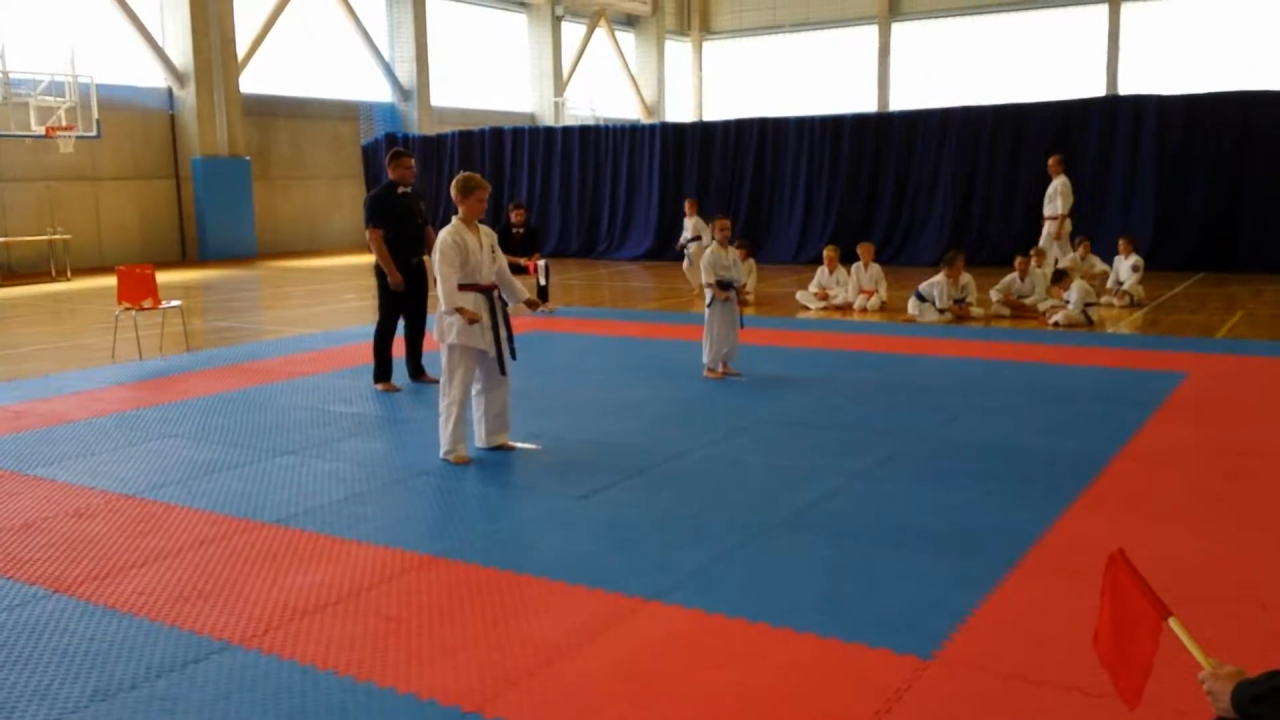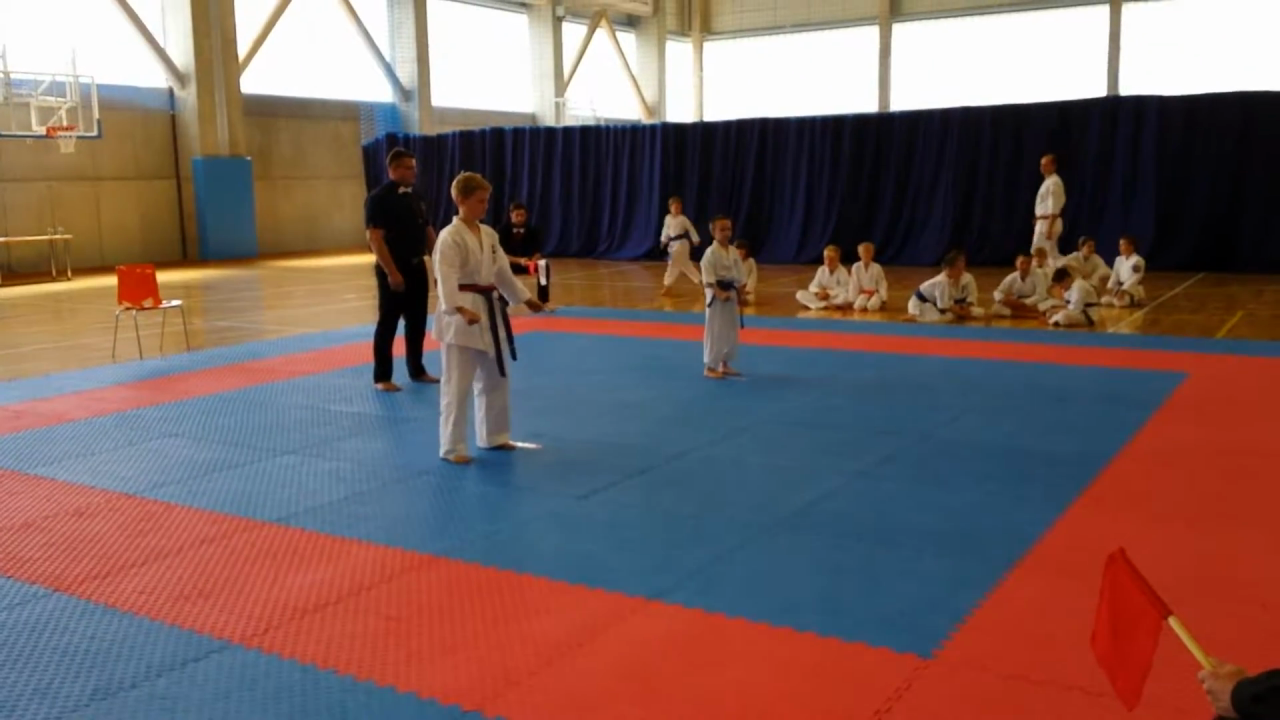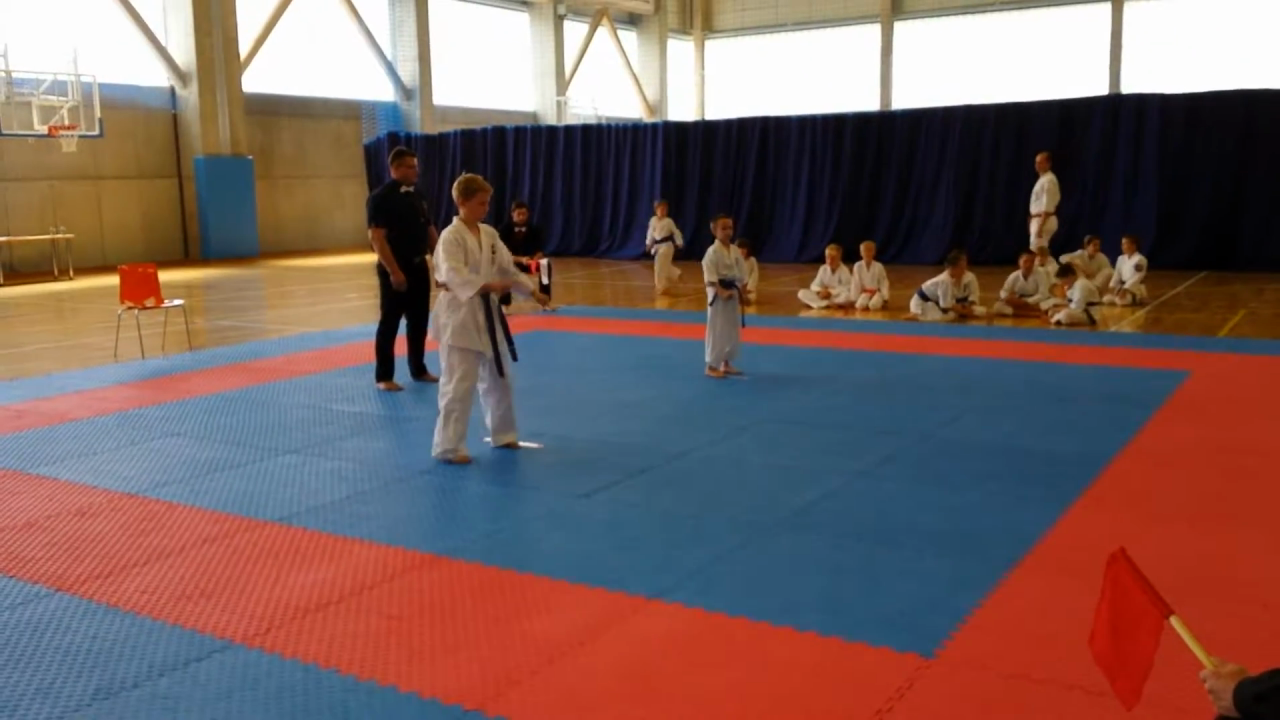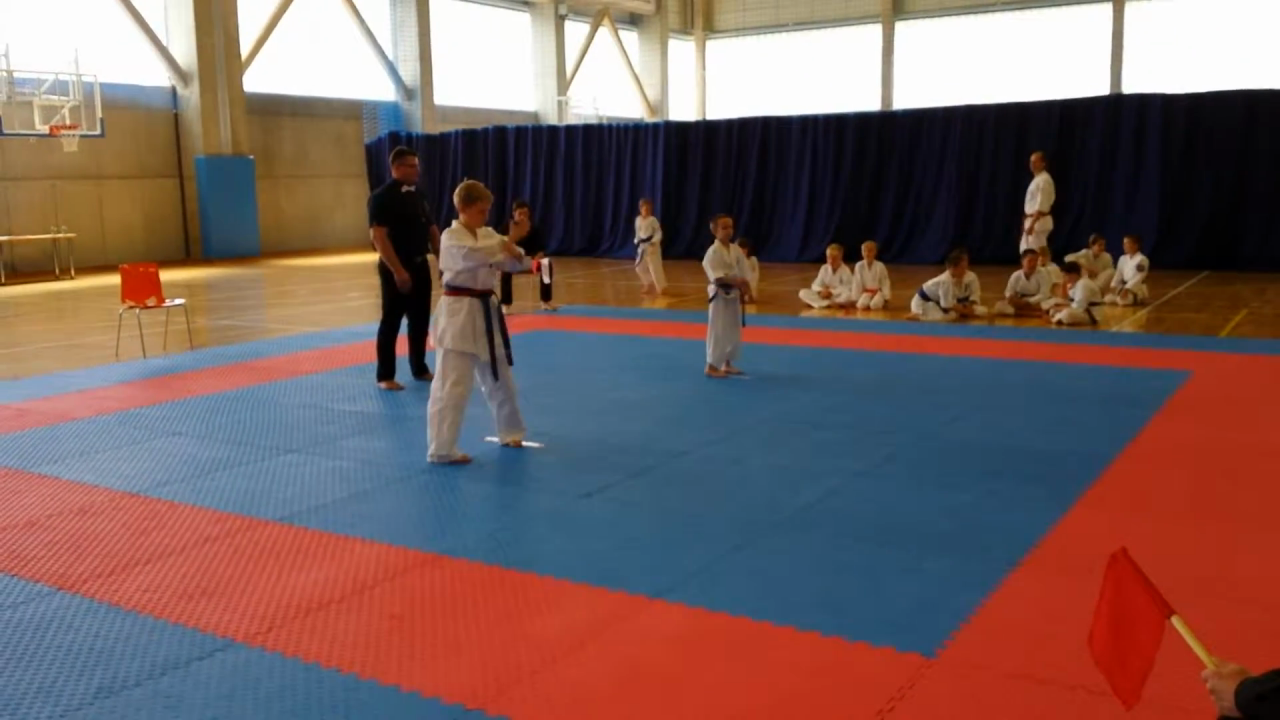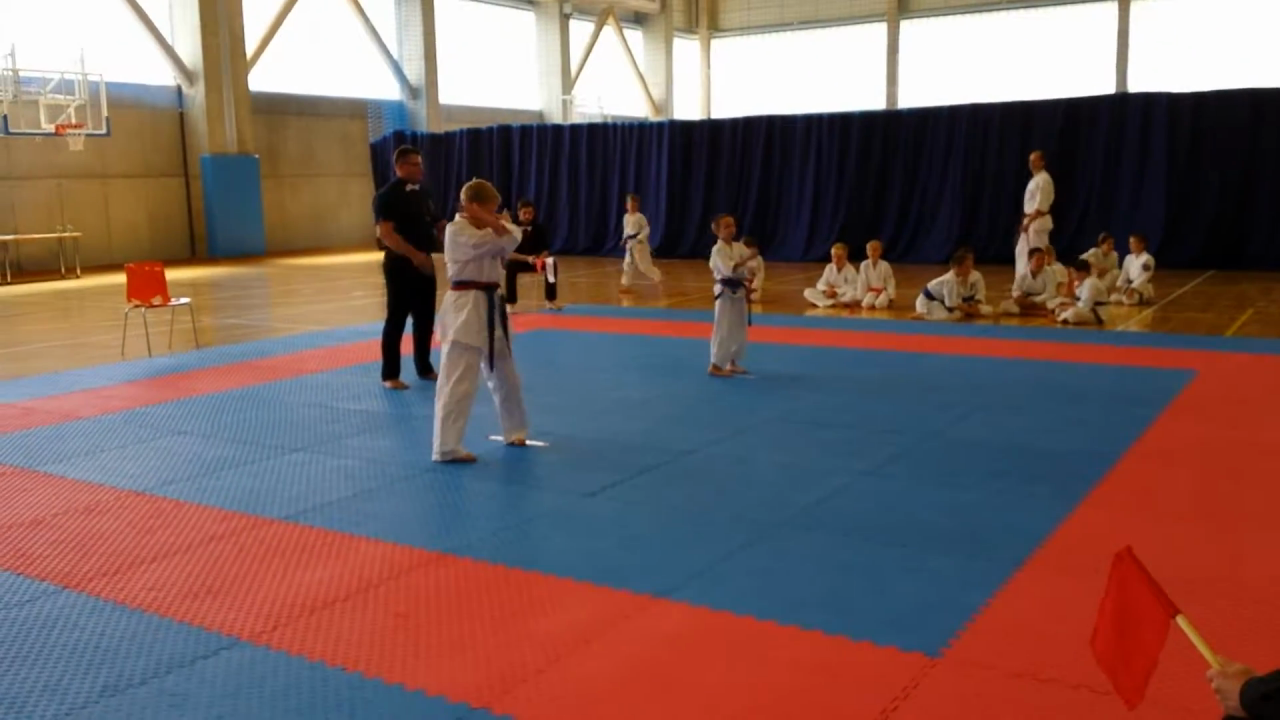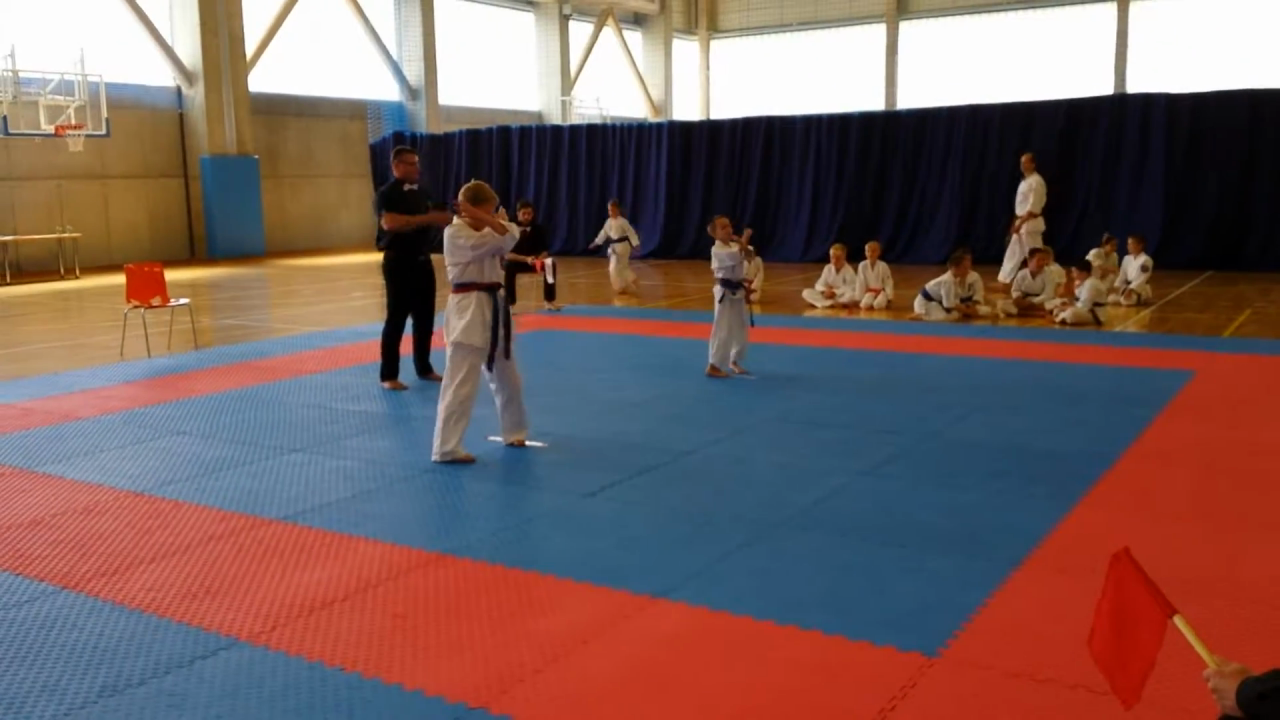
dt=0.1s
person 1, frame 1
left shoulder: (487, 235)
right shoulder: (450, 236)
left elbow: (502, 272)
right elbow: (446, 279)
left wrist: (524, 298)
right wrist: (461, 309)
left hip: (490, 310)
right hip: (461, 314)
left knee: (495, 379)
right knee: (459, 384)
left ankle: (492, 436)
right ankle: (452, 448)
person 1, frame 2
left shoulder: (489, 235)
right shoulder: (450, 236)
left elbow: (503, 273)
right elbow: (446, 278)
left wrist: (525, 299)
right wrist: (461, 309)
left hip: (489, 310)
right hip: (462, 314)
left knee: (495, 379)
right knee: (458, 384)
left ankle: (493, 436)
right ankle: (452, 447)
person 1, frame 3
left shoulder: (488, 234)
right shoulder: (451, 235)
left elbow: (508, 267)
right elbow: (453, 275)
left wrist: (532, 291)
right wrist: (487, 286)
left hip: (488, 312)
right hip: (460, 314)
left knee: (498, 378)
right knee: (459, 384)
left ankle: (502, 433)
right ankle: (447, 447)
person 1, frame 4
left shoulder: (488, 236)
right shoulder: (452, 238)
left elbow: (514, 263)
right elbow: (473, 254)
left wrist: (513, 247)
right wrist: (509, 241)
left hip: (486, 314)
right hip: (459, 316)
left knee: (500, 380)
right knee: (452, 387)
left ankle: (511, 432)
right ankle: (442, 449)
person 1, frame 5
left shoulder: (486, 230)
right shoulder: (456, 231)
left elbow: (512, 239)
right elbow: (492, 242)
left wrist: (491, 221)
right wrist: (488, 223)
left hip: (490, 307)
right hip: (464, 309)
left knee: (505, 376)
right knee: (458, 382)
left ankle: (514, 430)
right ankle: (446, 448)
person 1, frame 6
left shoulder: (484, 232)
right shoulder: (455, 233)
left elbow: (511, 236)
right elbow: (493, 242)
left wrist: (487, 220)
right wrist: (485, 221)
left hip: (493, 307)
right hip: (468, 310)
left knee: (508, 377)
right knee: (461, 383)
left ankle: (514, 432)
right ankle: (446, 448)
person 2, frame 1
left shoulder: (415, 197)
right shoulder: (378, 198)
left elbow: (427, 232)
right elbow: (374, 239)
right wrist: (391, 272)
left hip: (416, 267)
right hip: (392, 270)
left knee: (417, 321)
right knee: (388, 323)
left ankle: (416, 370)
right ankle: (381, 377)
person 2, frame 2
left shoulder: (415, 197)
right shoulder: (379, 198)
left elbow: (428, 232)
right elbow: (374, 239)
right wrist: (391, 272)
left hip: (417, 267)
right hip: (393, 270)
left knee: (417, 321)
right knee: (388, 323)
left ankle: (417, 370)
right ankle: (382, 377)
person 2, frame 3
left shoulder: (417, 196)
right shoulder: (381, 197)
left elbow: (430, 231)
right elbow: (376, 238)
right wrist: (393, 272)
left hip: (418, 266)
right hip: (394, 269)
left knee: (419, 320)
right knee: (390, 322)
left ankle: (418, 369)
right ankle: (383, 376)
person 2, frame 4
left shoulder: (418, 196)
right shoulder: (382, 197)
left elbow: (432, 230)
right elbow: (378, 237)
right wrist: (397, 271)
left hip: (420, 266)
right hip: (396, 268)
left knee: (420, 319)
right knee: (391, 321)
left ankle: (420, 369)
right ankle: (385, 376)
person 2, frame 5
left shoulder: (423, 194)
right shoulder: (388, 195)
left elbow: (433, 226)
right elbow: (384, 233)
right wrist: (414, 255)
left hip: (424, 263)
right hip: (399, 265)
left knee: (425, 317)
right knee: (397, 319)
left ankle: (424, 368)
right ankle: (390, 374)
person 2, frame 6
left shoulder: (420, 194)
right shoulder: (386, 194)
left elbow: (436, 221)
right elbow: (390, 223)
left wrist: (448, 217)
right wrist: (428, 218)
left hip: (422, 263)
right hip: (398, 264)
left knee: (424, 318)
right knee: (396, 320)
left ankle: (424, 368)
right ankle: (388, 375)
